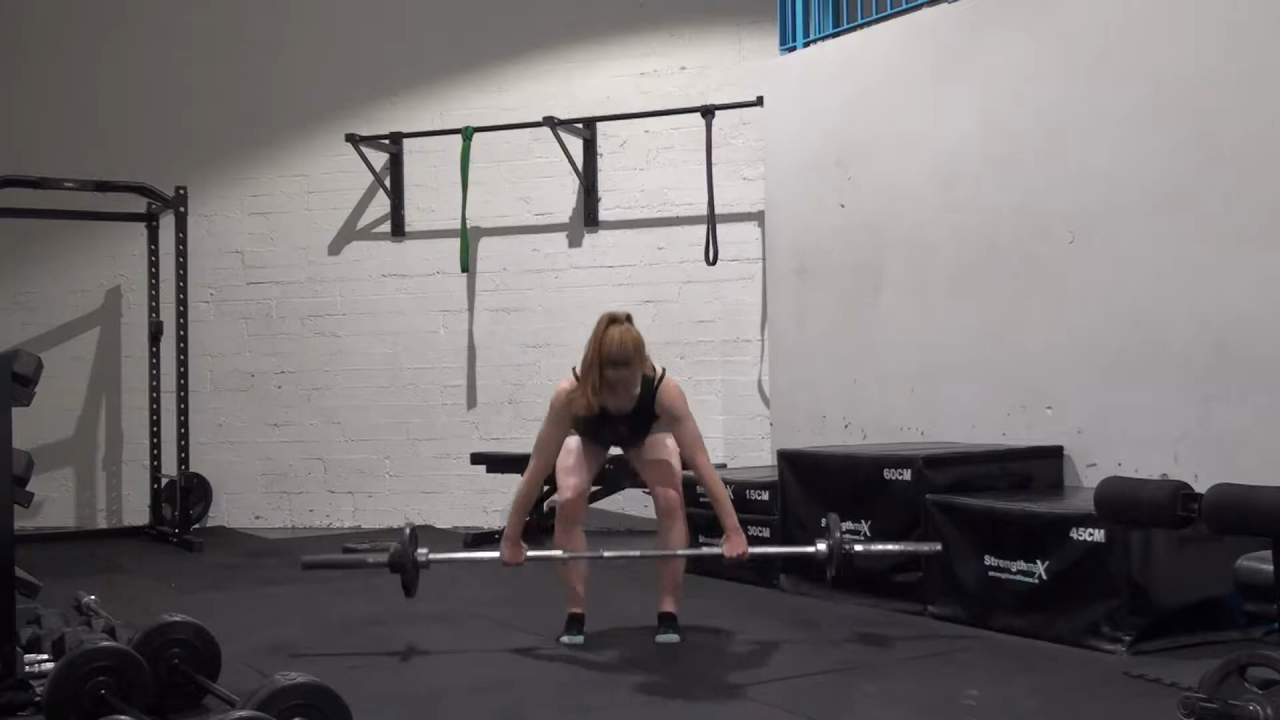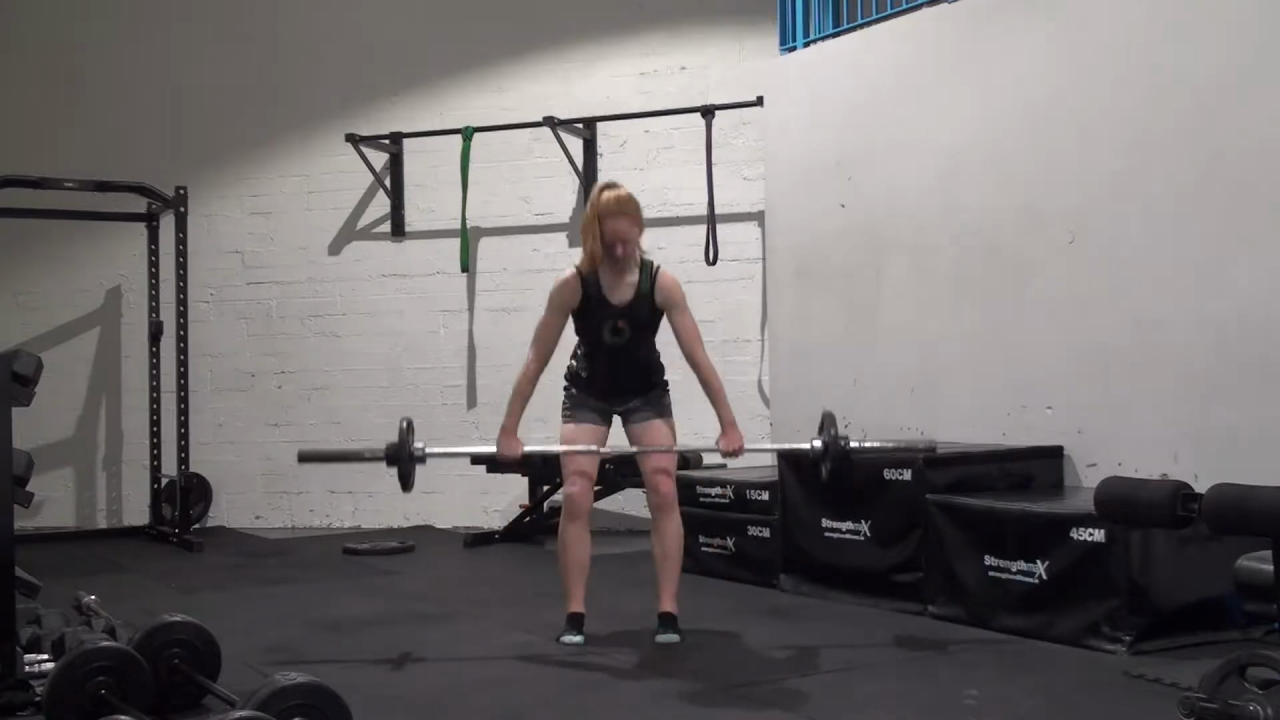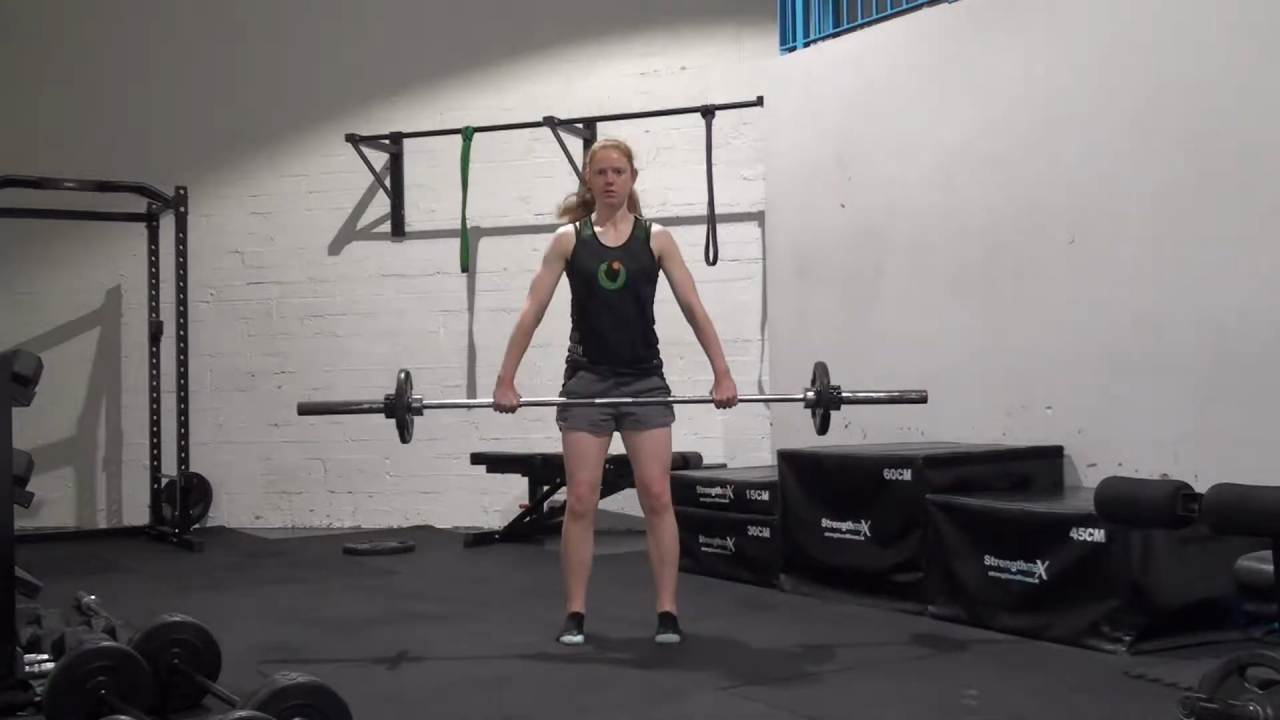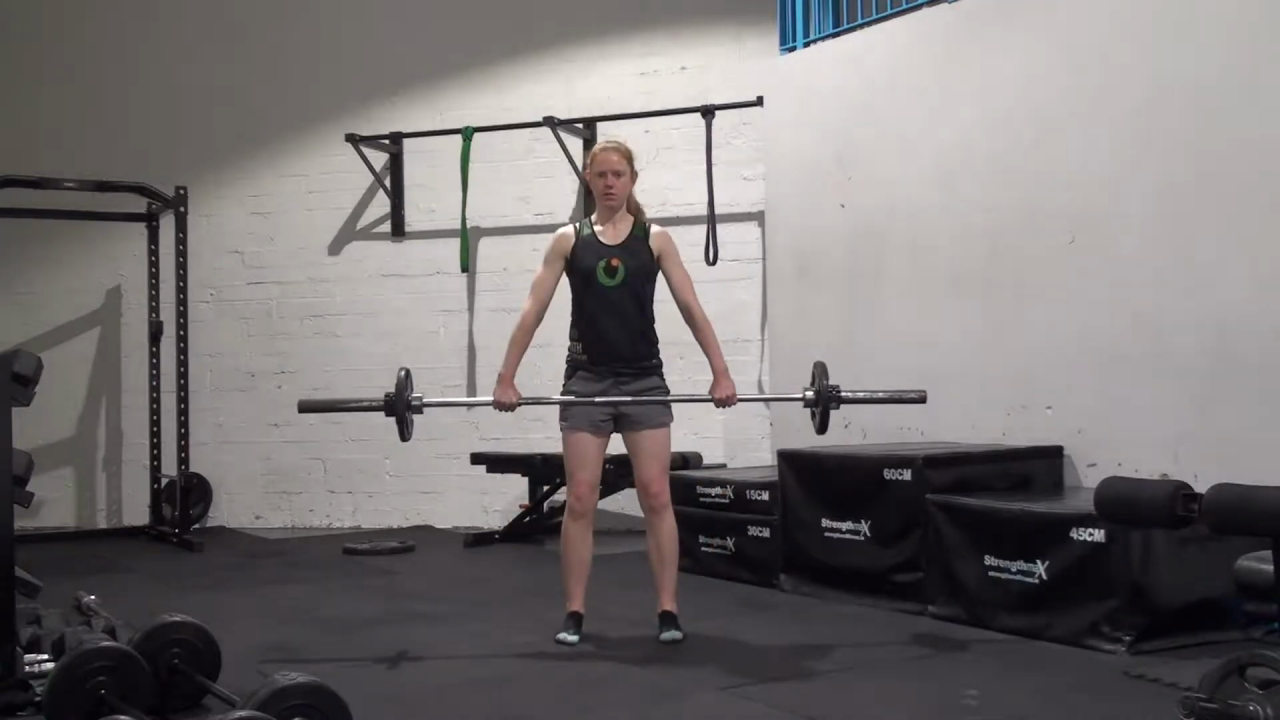
dt=0.4s
person 1, frame 1
left shoulder: (664, 389)
right shoulder: (571, 392)
left elbow: (701, 464)
right elbow: (537, 469)
left wrist: (734, 530)
right wrist: (511, 538)
left hip: (648, 428)
right hip: (587, 430)
left knee: (670, 499)
right knee: (569, 501)
left ankle: (668, 612)
right ankle: (575, 613)
person 1, frame 2
left shoulder: (662, 283)
right shoulder: (572, 285)
left elbow: (698, 357)
right elbow: (536, 359)
left wrist: (729, 425)
right wrist: (509, 429)
left hip: (646, 393)
right hip: (587, 395)
left knee: (664, 495)
right knee: (576, 498)
left ankle: (668, 613)
right ankle: (574, 615)
person 1, frame 3
left shoulder: (656, 237)
right shoulder: (568, 239)
left elbow: (693, 308)
right elbow: (532, 311)
left wrist: (722, 373)
right wrist: (505, 379)
left hip: (644, 379)
right hip: (587, 379)
left knee: (657, 496)
right knee: (580, 500)
left ankle: (668, 611)
right ankle: (575, 614)
person 1, frame 4
left shoulder: (655, 238)
right shoulder: (568, 238)
left elbow: (691, 308)
right elbow: (534, 310)
left wrist: (721, 372)
right wrist: (506, 376)
left hip: (644, 378)
right hip: (586, 378)
left knee: (656, 495)
right knee: (580, 498)
left ankle: (668, 610)
right ankle: (574, 613)
